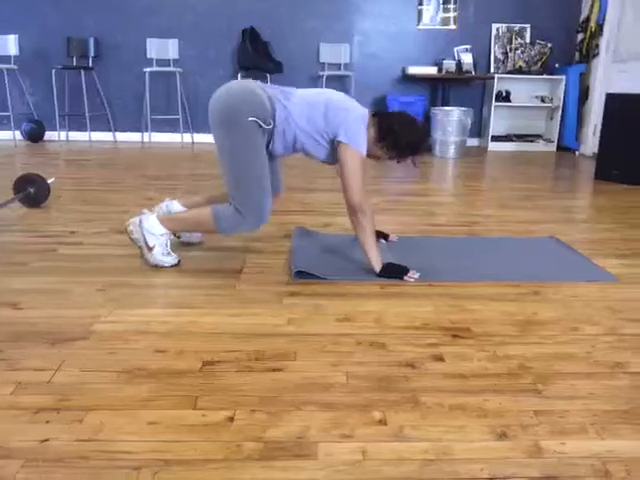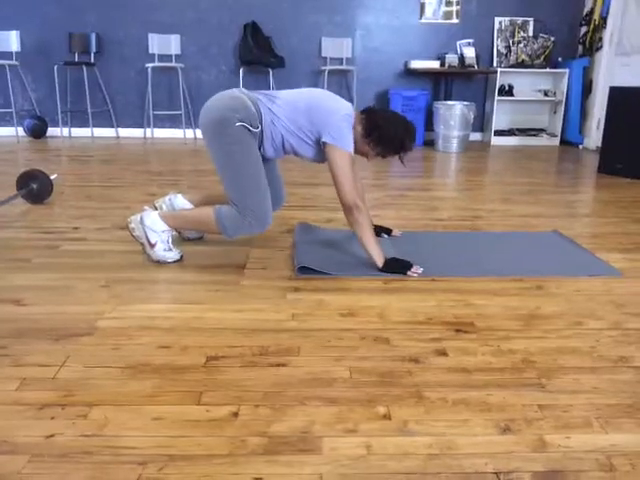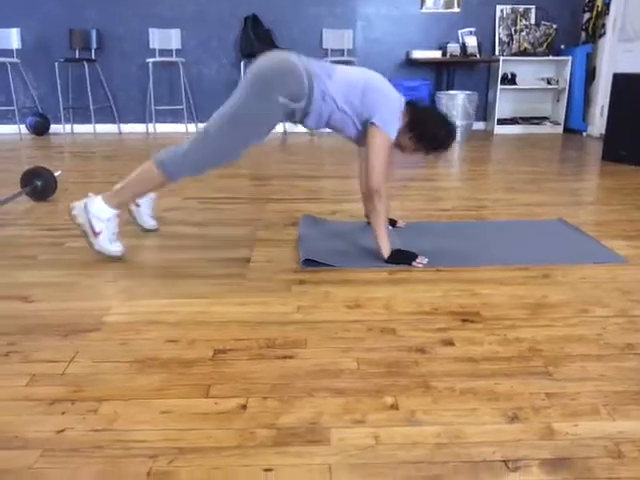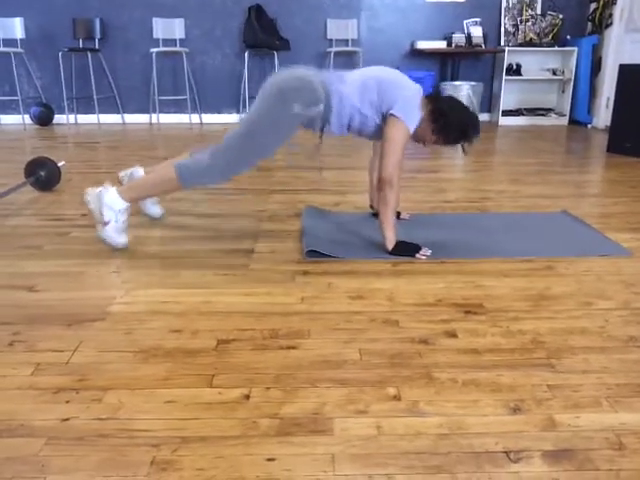
dt=0.5s
person 1, frame 1
left shoulder: (352, 122)
right shoulder: (355, 129)
left elbow: (352, 196)
right elbow: (358, 204)
left wrist: (368, 232)
right wrist: (379, 266)
left hip: (242, 101)
right hip: (243, 109)
left knee: (268, 192)
right knee: (252, 214)
left ankle: (178, 208)
right ankle: (156, 225)
person 1, frame 2
left shoulder: (350, 121)
right shoulder: (340, 128)
left elbow: (352, 182)
right elbow: (351, 203)
left wrist: (368, 227)
right wrist: (382, 261)
left hip: (236, 117)
right hip: (230, 119)
left knee: (273, 201)
right knee: (255, 219)
left ankle: (181, 203)
right ankle: (156, 222)
person 1, frame 3
left shoulder: (381, 109)
right shoulder: (389, 115)
left elbow: (370, 181)
right elbow: (375, 187)
left wrist: (377, 216)
right wrist: (388, 250)
left hip: (282, 76)
right hip: (281, 82)
left knee: (216, 150)
right knee: (203, 153)
left ankle: (140, 193)
right ankle: (102, 208)
person 1, frame 4
left shoulder: (398, 101)
right shoulder: (408, 109)
left elbow: (377, 165)
right elbow: (388, 179)
left wrist: (381, 211)
right wrist: (392, 242)
left hip: (294, 89)
right hip: (297, 97)
left knee: (224, 157)
right knee: (218, 166)
left ankle: (140, 178)
right ankle: (112, 200)
